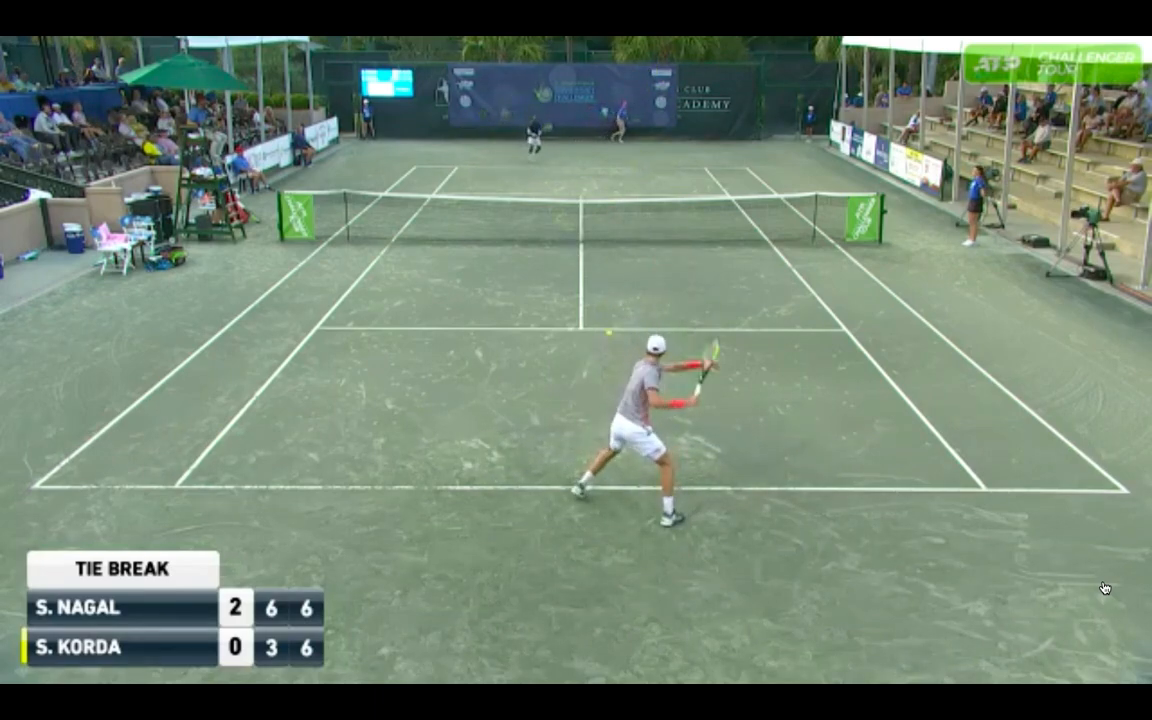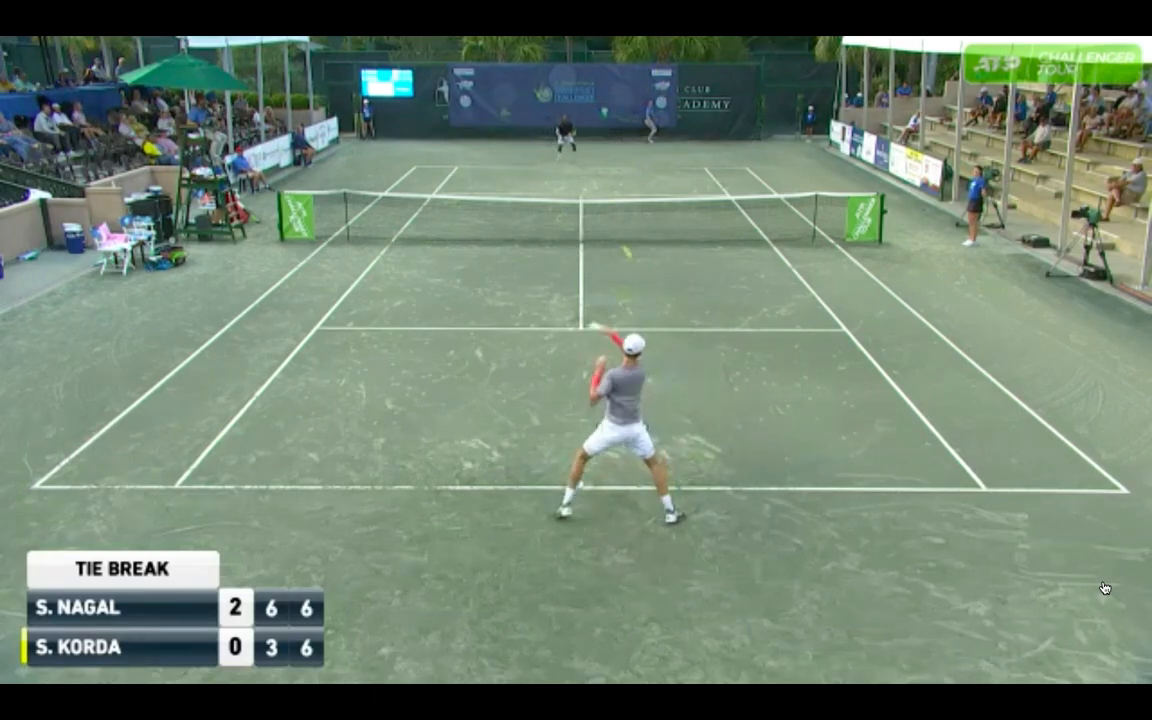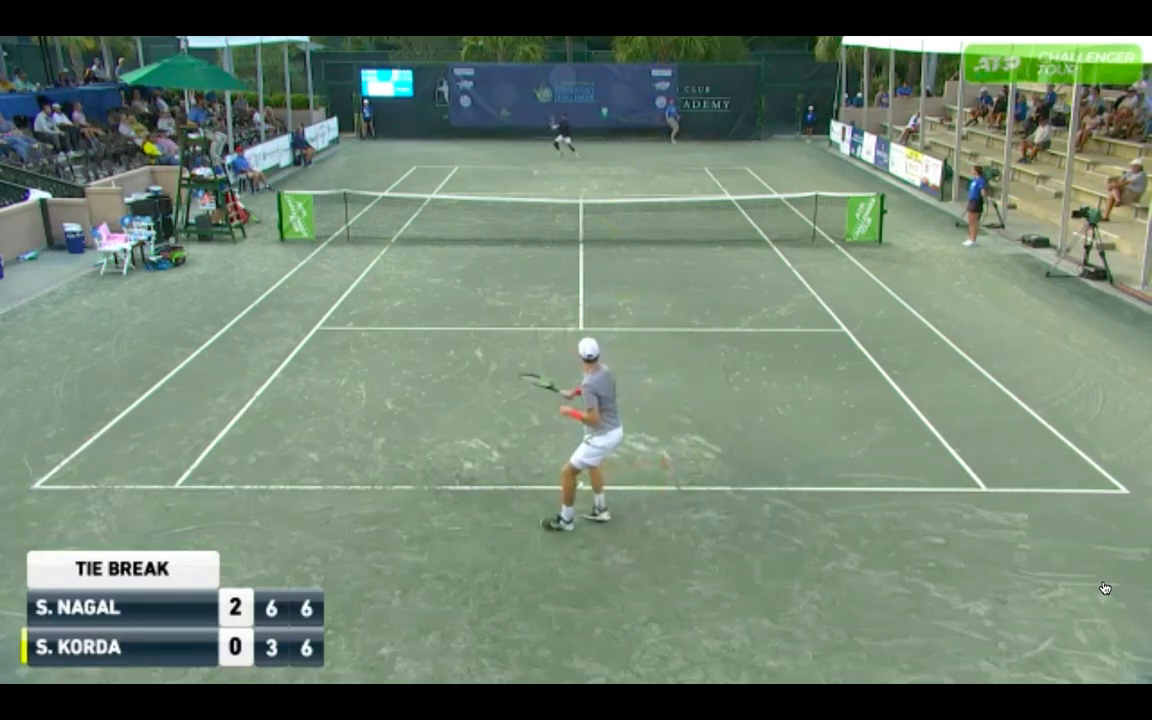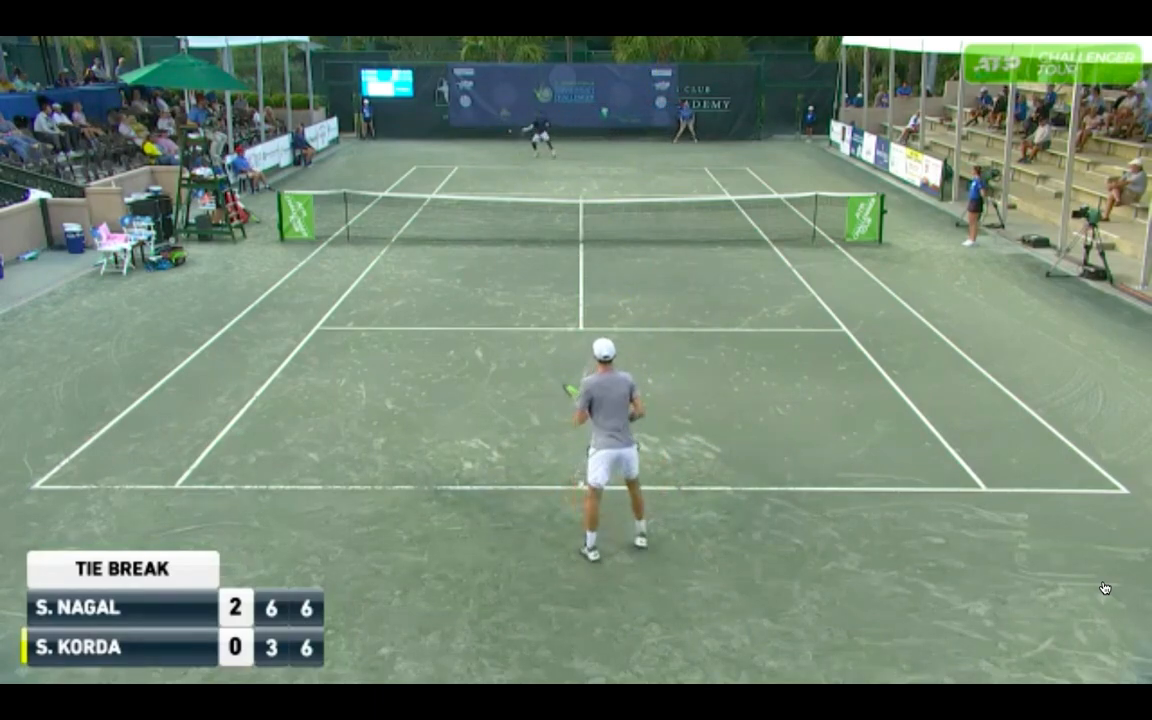
dt=0.5s
person 1, frame 1
left shoulder: (642, 363)
right shoulder: (651, 371)
left elbow: (672, 367)
right elbow: (655, 401)
left wrist: (700, 364)
right wrist: (684, 402)
left hip: (619, 422)
right hip: (635, 428)
left knee: (610, 451)
right knee: (667, 463)
left ankle: (582, 484)
right ankle: (668, 514)
person 1, frame 2
left shoulder: (613, 375)
right shoulder: (641, 371)
left elbow: (593, 400)
right elbow: (633, 361)
left wrist: (598, 370)
right wrist: (613, 336)
left hip: (612, 428)
right hip: (635, 428)
left knee: (581, 457)
right knee: (656, 464)
left ankle: (566, 505)
right ankle: (670, 511)
person 1, frame 3
left shoulder: (589, 384)
right shoulder: (605, 370)
left elbow: (593, 419)
left wrist: (570, 411)
right wrist: (576, 392)
left hip: (602, 437)
right hip: (616, 430)
left knee: (568, 473)
right knee: (590, 463)
left ankle: (566, 520)
right ankle: (601, 509)
person 1, frame 4
left shoulder: (589, 383)
right shoulder: (627, 379)
left elbow: (579, 420)
right elbow: (640, 411)
left hip: (603, 448)
right hip: (627, 445)
left knee: (593, 496)
right knee: (634, 487)
left ankle: (591, 548)
right ankle: (641, 534)
